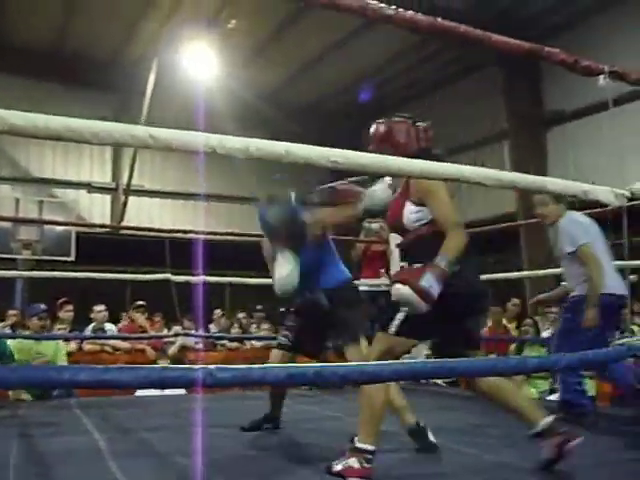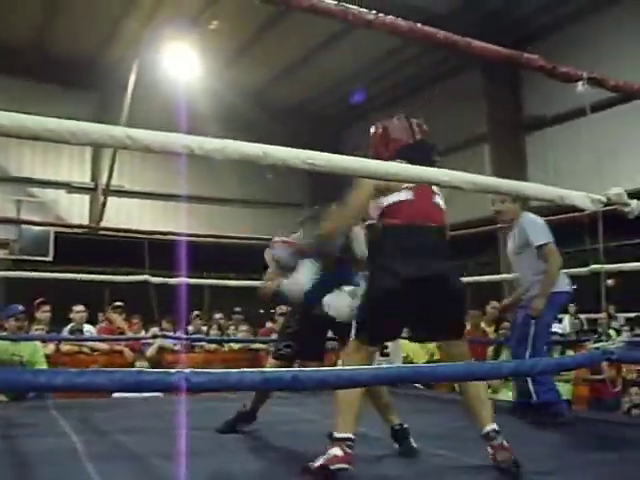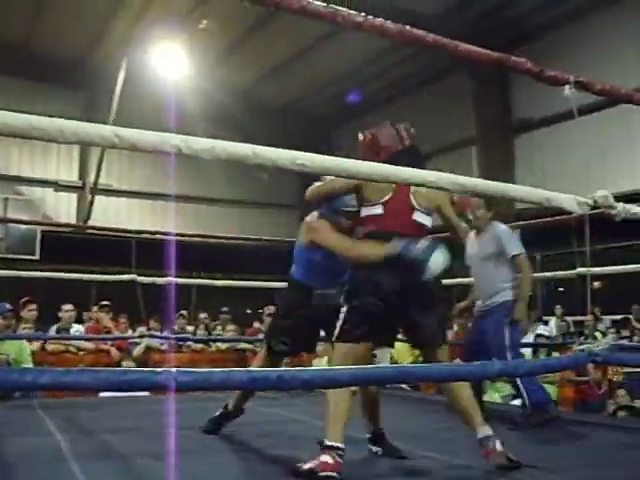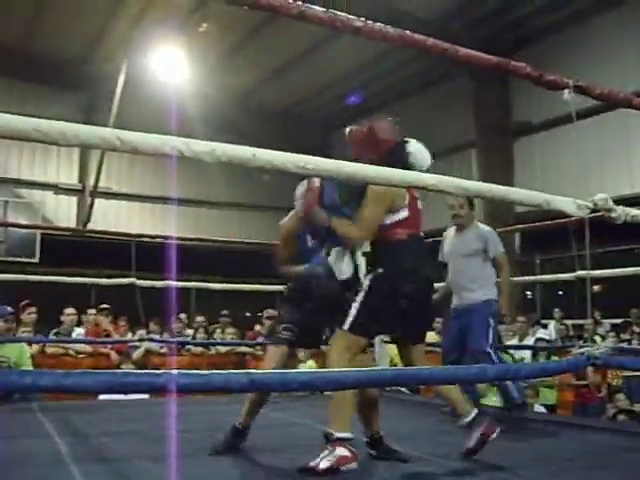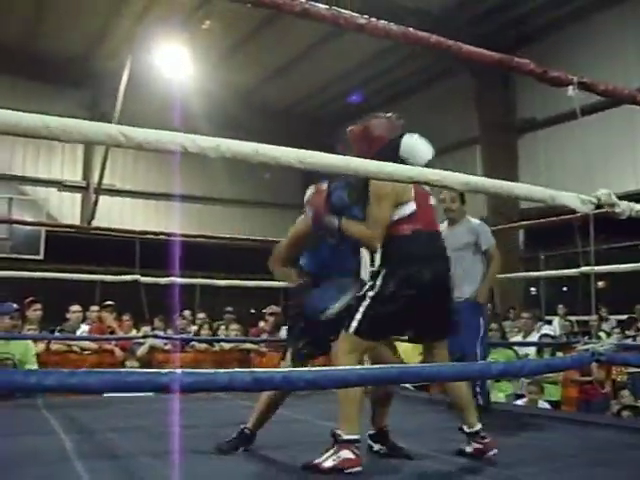
dt=0.2s
person 1, frame 1
left shoulder: (424, 181)
right shoulder: (402, 185)
left elbow: (457, 232)
left wrist: (434, 273)
left hip: (448, 281)
right hip: (458, 283)
left knee: (378, 357)
right knee: (478, 373)
right ankle: (548, 428)
person 1, frame 2
left shoulder: (382, 175)
right shoulder: (432, 180)
left elbow: (345, 218)
left wrist: (312, 244)
left hip: (392, 271)
right hip: (438, 271)
left knee: (354, 360)
right knee: (461, 360)
left ankle: (339, 447)
right ankle: (495, 440)
person 1, frame 3
left shoulder: (369, 175)
right shoulder: (430, 185)
left elbow: (314, 194)
right elbow: (461, 232)
left wrist: (323, 184)
left hip: (377, 278)
right hip: (419, 281)
left knee: (343, 362)
right knee: (444, 365)
right ankle: (488, 440)
person 1, frame 4
left shoulder: (381, 182)
left elbow: (360, 236)
left wrist: (321, 215)
left hip: (392, 277)
right hip: (414, 277)
left knee: (341, 350)
right knee: (416, 362)
left ankle: (341, 446)
right ankle: (472, 420)
person 1, frame 5
left shoulder: (383, 176)
left elbow: (374, 238)
left wrist: (329, 218)
left hip: (405, 275)
right hip: (437, 274)
left knee: (345, 352)
right knee: (439, 359)
left ankle: (347, 447)
right ankle: (477, 437)
person 2, frame 1
left shoulder: (311, 228)
right shoulder: (269, 246)
right elbow: (284, 287)
right wrist: (282, 282)
left hip: (342, 300)
right hip: (310, 303)
left knee: (361, 365)
right knee: (278, 360)
left ankle: (414, 427)
right ankle: (273, 416)
person 2, frame 2
left shoulder: (344, 248)
right elbow: (267, 291)
right wrist: (284, 285)
right hip: (310, 309)
right knee: (275, 366)
left ankle: (398, 430)
right ankle: (248, 413)
person 2, frame 3
left shoulder: (351, 224)
right shoulder: (315, 223)
right elbow: (352, 251)
right wrist: (406, 248)
left hip: (335, 300)
right hip: (300, 300)
right knee: (267, 361)
left ankle: (377, 437)
right ankle: (230, 409)
person 2, frame 4
right shoulder: (294, 223)
right elbow: (285, 267)
right wrist: (312, 269)
left hip: (344, 295)
right hip: (305, 297)
right knee: (273, 366)
left ankle: (375, 440)
right ankle: (239, 429)
person 2, frame 5
left shoulder: (356, 213)
right shoulder: (310, 222)
right elbow: (278, 263)
right wrist: (305, 291)
left hip: (348, 293)
right hip: (315, 297)
left knee: (384, 362)
right knee: (292, 370)
left ankle: (379, 436)
right ankle: (247, 433)
person 3, frame 1
left shoulder: (567, 224)
right shoulder: (578, 222)
left elbow: (593, 265)
left wrist: (591, 307)
right wrist: (551, 296)
left hip: (595, 297)
right hip: (615, 293)
left knee: (563, 350)
left ankle: (577, 405)
person 3, frame 2
left shoulder: (529, 223)
right shoulder: (512, 231)
left elbow: (555, 259)
left wrist: (542, 297)
right wrist: (511, 300)
left hip: (549, 294)
right hip: (531, 297)
left knee: (528, 353)
right knee: (522, 351)
left ankle: (552, 407)
right ankle: (527, 403)
person 3, frame 3
left shoulder: (502, 233)
right shoulder: (470, 239)
left elbow: (525, 269)
left wrist: (522, 305)
right wrist: (467, 302)
left hip: (504, 304)
right hip: (484, 307)
left knee: (506, 354)
right knee: (470, 354)
left ankle: (540, 405)
person 3, frame 4
left shoulder: (484, 233)
right shoulder: (447, 236)
left elbow: (504, 267)
left wrist: (504, 300)
right wrist: (440, 295)
left hip: (483, 304)
right hip: (458, 307)
left knee: (483, 351)
right knee: (451, 357)
left ankle: (515, 400)
person 3, frame 5
left shoulder: (476, 227)
right shoulder: (441, 230)
left elbow: (495, 259)
left wrist: (483, 290)
left hip: (473, 298)
left knee: (472, 350)
right knee: (449, 349)
left ankle: (479, 398)
